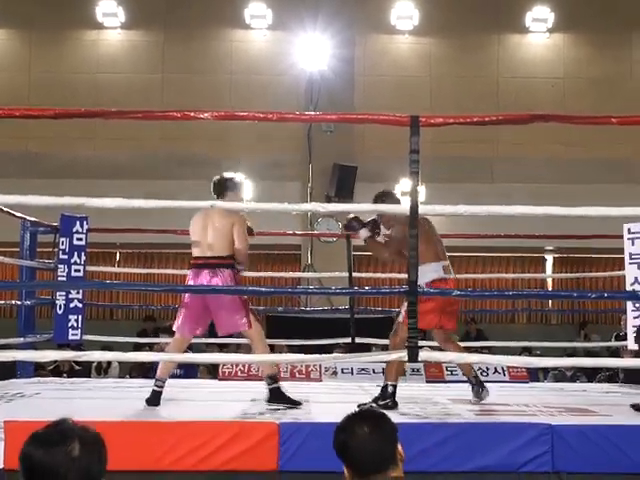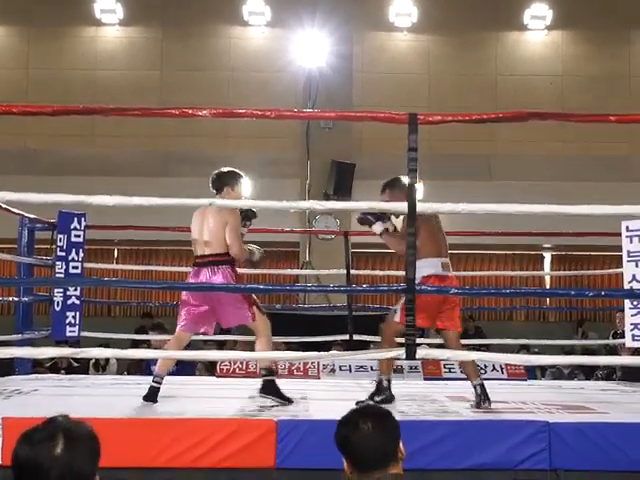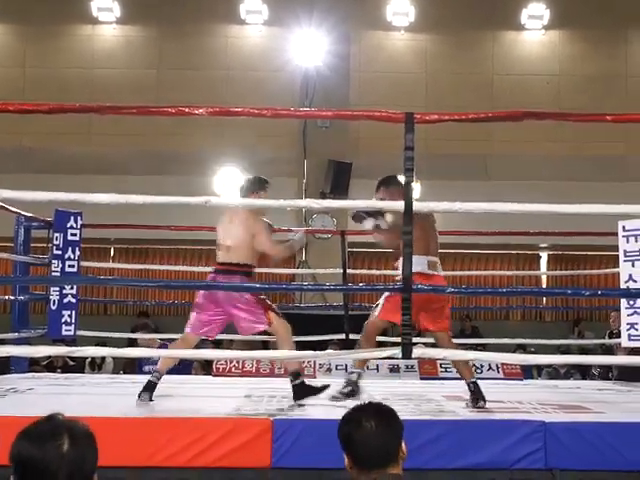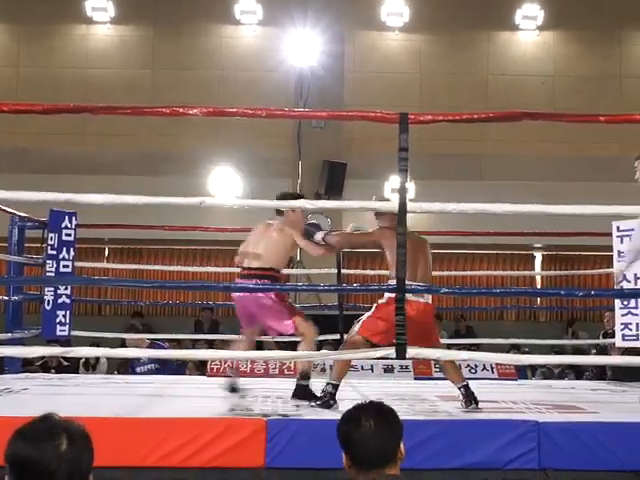
dt=0.2s
person 1, frame 1
left shoulder: (197, 217)
right shoulder: (235, 216)
right elbow: (241, 248)
right wrist: (240, 259)
left hip: (196, 277)
right hip: (222, 278)
left knee: (180, 339)
right knee: (256, 334)
left ankle: (156, 393)
right ankle: (274, 390)
person 1, frame 2
left shoulder: (198, 213)
right shoulder: (230, 212)
right elbow: (236, 250)
right wrist: (252, 253)
left hip: (198, 276)
right hip: (222, 275)
left knee: (180, 337)
right knee: (263, 326)
left ankle: (153, 389)
right ankle: (268, 383)
person 1, frame 3
left shoulder: (227, 216)
right shoulder: (256, 221)
right elbow: (276, 253)
right wrist: (297, 242)
left hip: (214, 282)
right hip: (238, 285)
left knee: (189, 339)
right knee: (283, 330)
left ankle: (150, 385)
right ankle: (299, 387)
person 1, frame 4
left shoulder: (260, 228)
right shoulder: (291, 230)
left elbow: (240, 257)
right elbow: (318, 253)
right hip: (265, 291)
left knee: (251, 334)
right knee: (308, 332)
left ankle: (234, 380)
right ankle: (302, 387)
person 2, frame 1
left shoulder: (403, 224)
right shoulder: (421, 221)
left elbow: (388, 255)
left wrist: (363, 232)
right wrist: (378, 235)
left hip: (431, 285)
right hip: (447, 283)
left knee: (398, 339)
right knee: (446, 340)
left ankle: (387, 396)
right ankle: (475, 381)
person 2, frame 2
right shoulder: (428, 214)
left elbow: (402, 247)
left wrist: (378, 227)
right wrist: (384, 223)
left hip: (428, 281)
right hip: (447, 281)
left knee: (388, 331)
right knee: (453, 344)
left ankle: (383, 390)
right ankle: (480, 393)
person 2, frame 3
right shoulder: (426, 214)
left elbow: (391, 240)
left wrist: (370, 222)
right wrist: (384, 218)
left hip: (414, 278)
right hip: (436, 281)
left knee: (371, 328)
right knee: (446, 342)
left ankle: (353, 382)
right ankle: (476, 393)
person 2, frame 4
left shoulder: (385, 234)
right shoulder: (422, 243)
left elbow: (342, 241)
left wrist: (318, 234)
left hip: (397, 301)
right hip: (423, 306)
left knee: (351, 343)
right knee: (437, 351)
left ankle: (329, 393)
right ankle: (467, 395)
